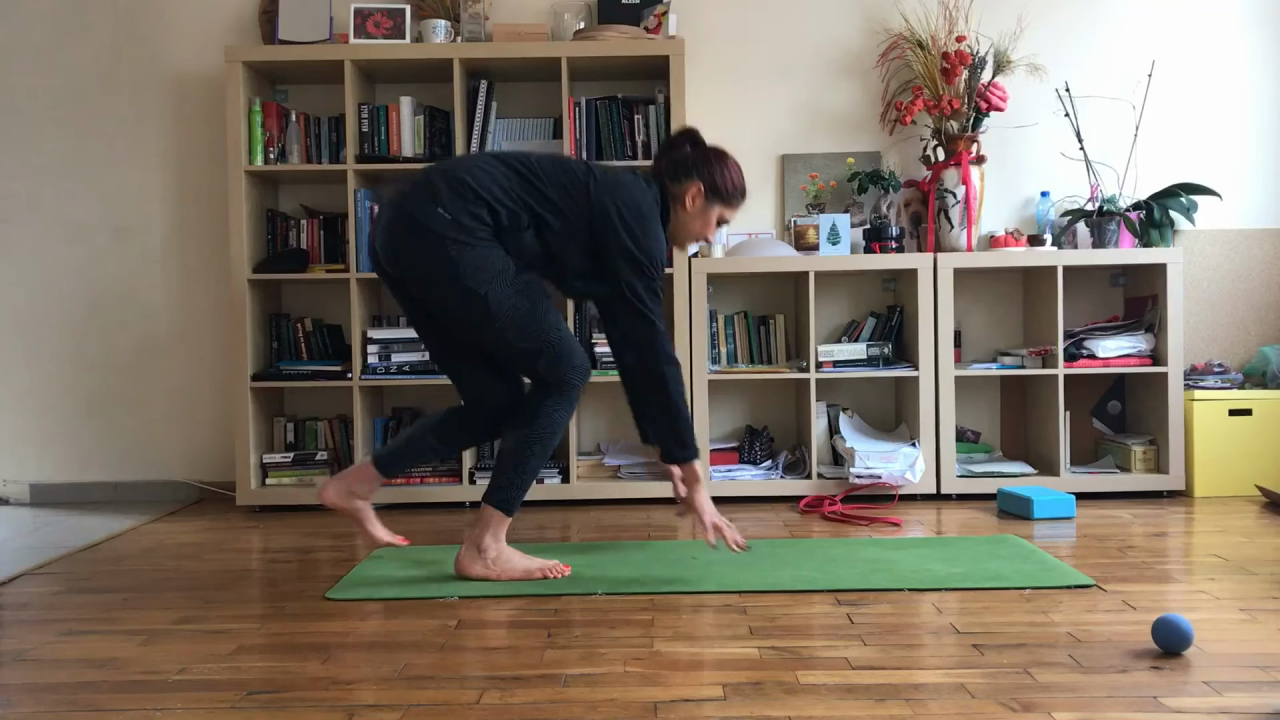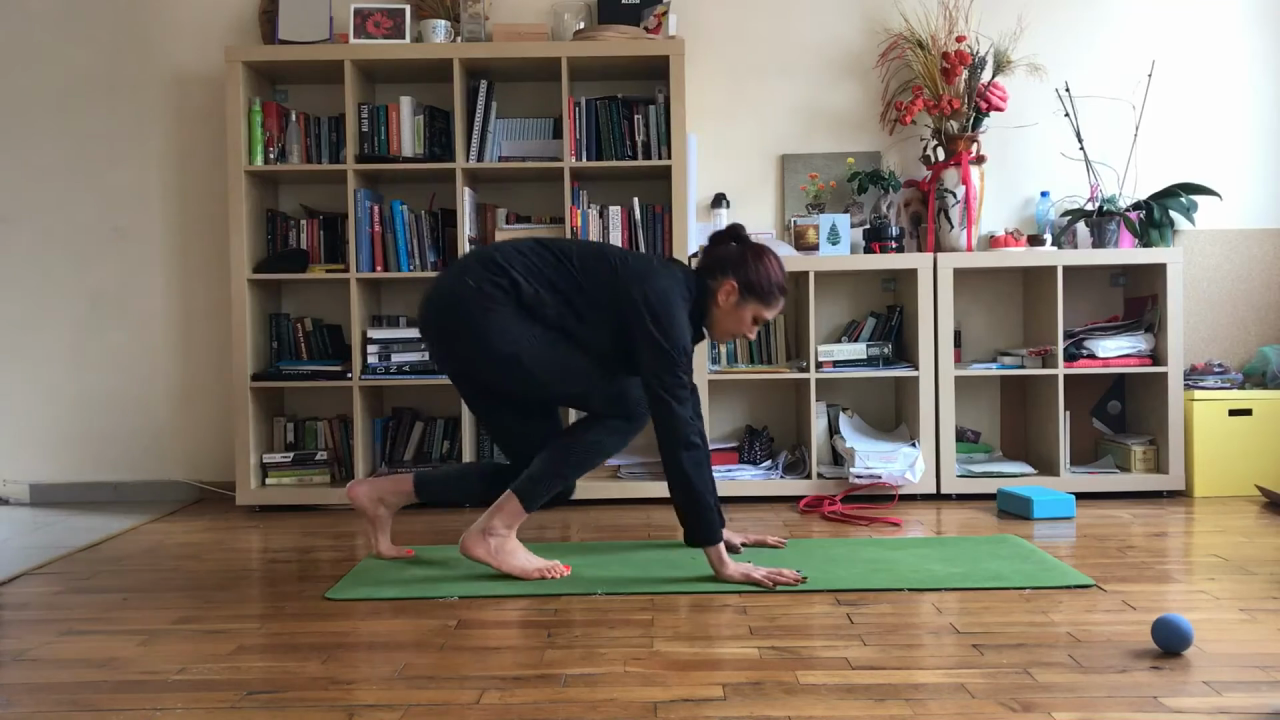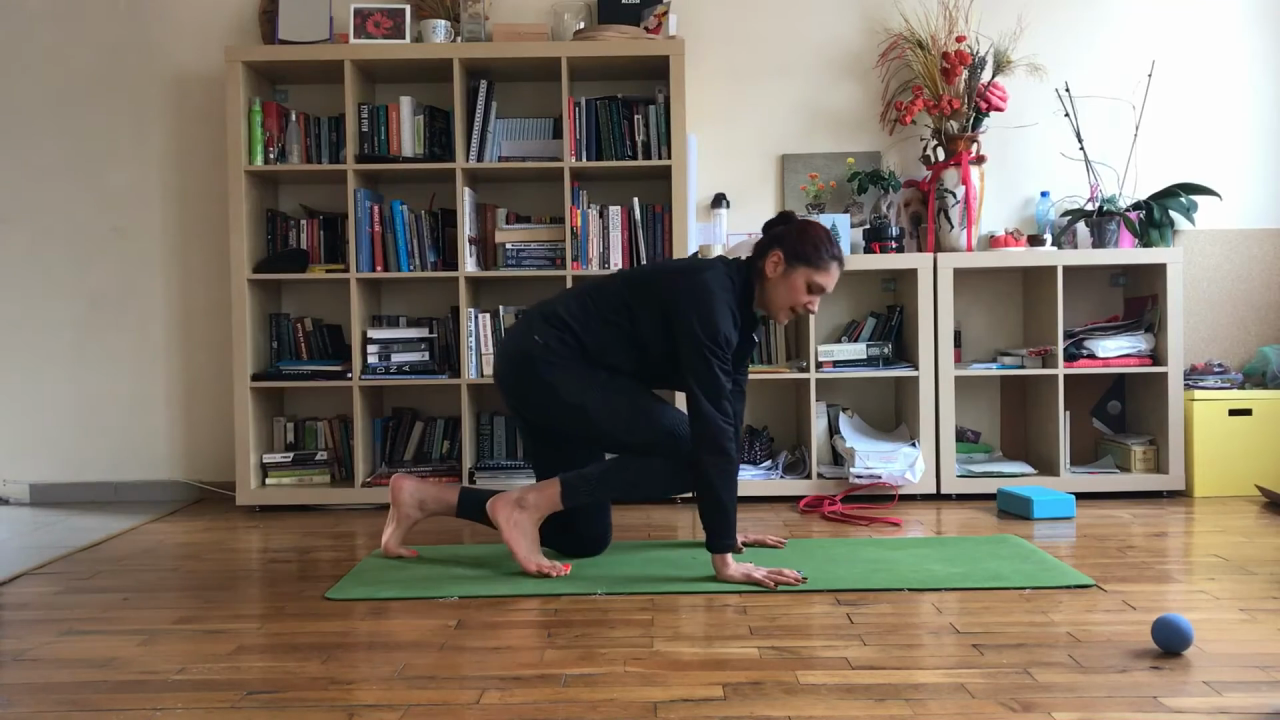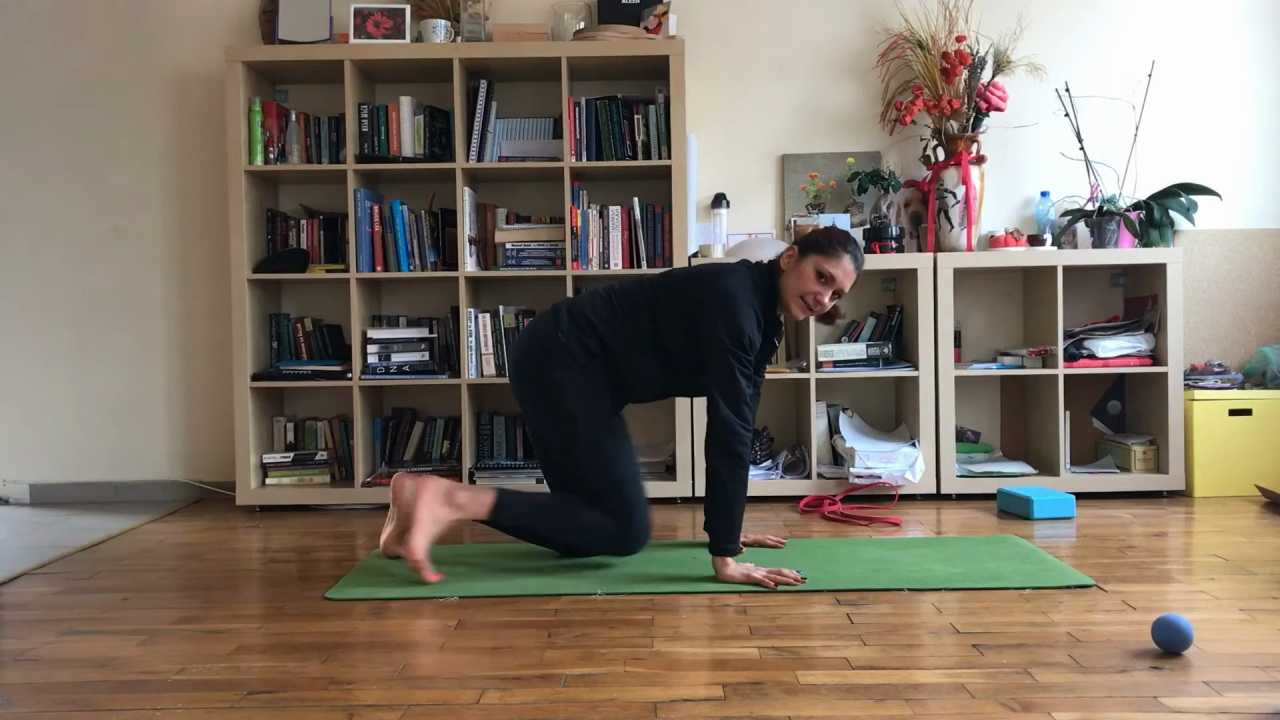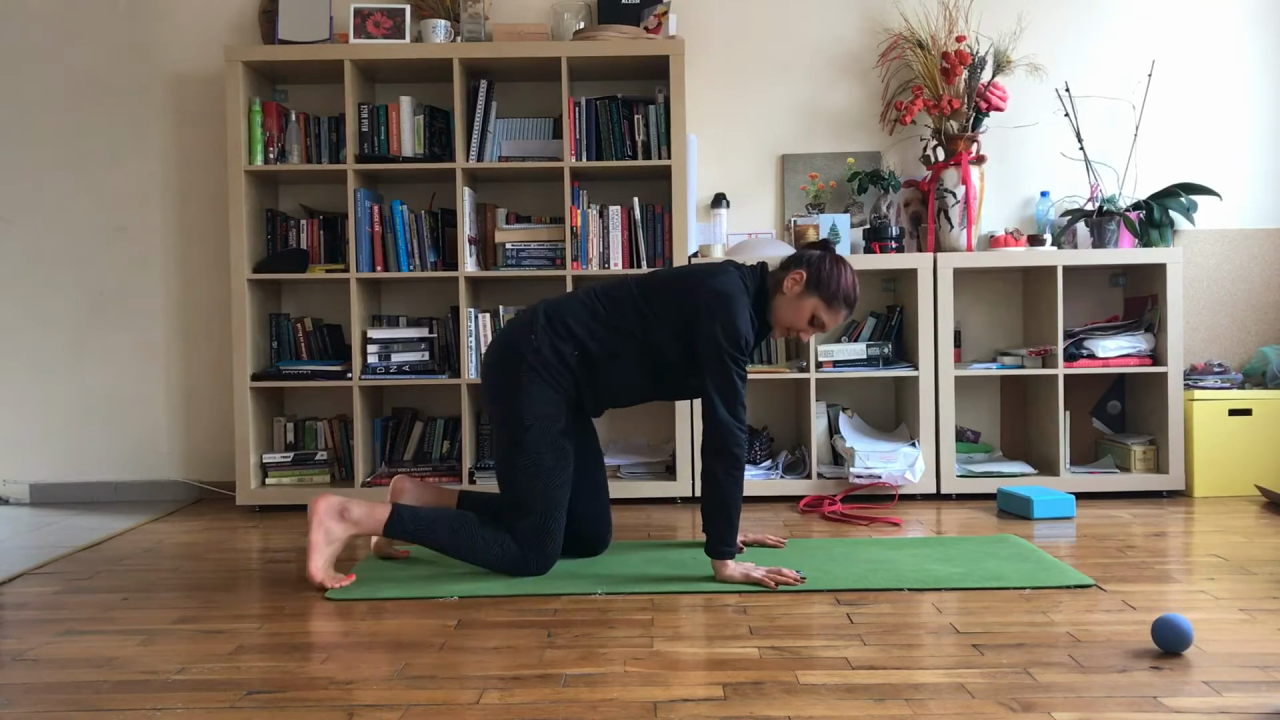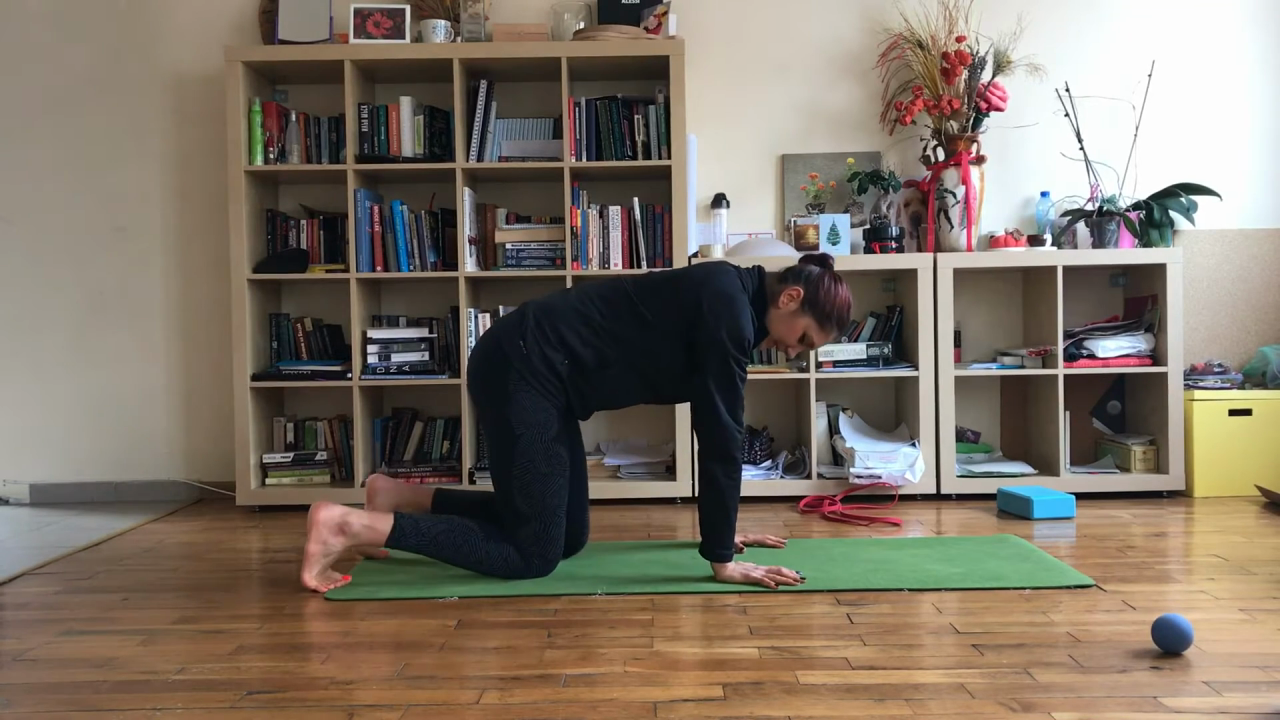
dt=0.4s
person 1, frame 1
left shoulder: (620, 202)
right shoulder: (636, 209)
left elbow: (627, 335)
right elbow: (651, 345)
left wrist: (665, 450)
right wrist: (691, 473)
left hip: (409, 229)
right hip: (443, 229)
left knee: (499, 403)
right knee: (563, 372)
left ankle: (355, 485)
right ankle: (485, 547)
person 1, frame 2
left shoulder: (672, 299)
right shoulder: (663, 299)
left elbow: (683, 422)
right elbow: (676, 430)
left wrist: (716, 527)
right wrist: (719, 555)
left hip: (470, 309)
right hip: (474, 305)
left knee: (548, 480)
right knee: (625, 406)
left ankle: (383, 494)
right ankle: (495, 532)
person 1, frame 3
left shoulder: (738, 308)
right shoulder: (711, 296)
left elbow: (727, 418)
right elbow: (712, 428)
left wrist: (725, 528)
right wrist: (724, 557)
left hip: (544, 365)
right hip: (541, 360)
left knee: (585, 537)
right knee: (687, 448)
left ankle: (422, 496)
right ankle: (525, 504)
person 1, frame 4
left shoulder: (761, 315)
right shoulder: (734, 298)
left elbow: (737, 424)
right elbow: (727, 430)
left wrist: (728, 528)
right wrist: (725, 557)
left hip: (565, 364)
right hip: (559, 358)
left knee: (589, 534)
right knee: (623, 529)
left ankle: (421, 494)
right ankle: (451, 500)
person 1, frame 5
left shoulder: (742, 307)
right shoulder: (728, 300)
left elbow: (723, 425)
right elbow: (723, 432)
left wrist: (724, 528)
right wrist: (724, 559)
left hip: (550, 373)
right hip: (533, 366)
left knee: (589, 537)
right knee: (530, 553)
left ankle: (420, 497)
right ankle: (348, 516)
person 1, frame 6
left shoulder: (730, 303)
right shoulder: (729, 304)
left elbow: (713, 426)
right elbow: (721, 434)
left wrist: (721, 529)
right wrist: (721, 558)
left hip: (532, 368)
right hip: (521, 368)
left knee: (568, 534)
right knee: (533, 555)
left ankle: (400, 495)
right ankle: (346, 525)
